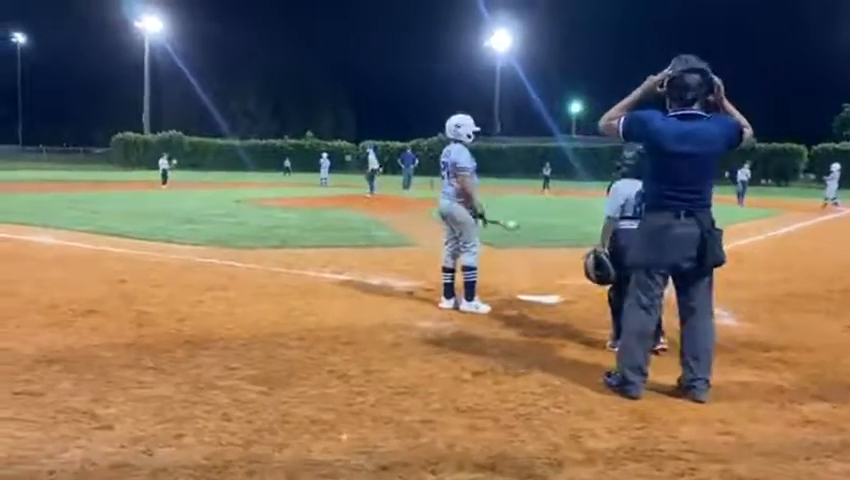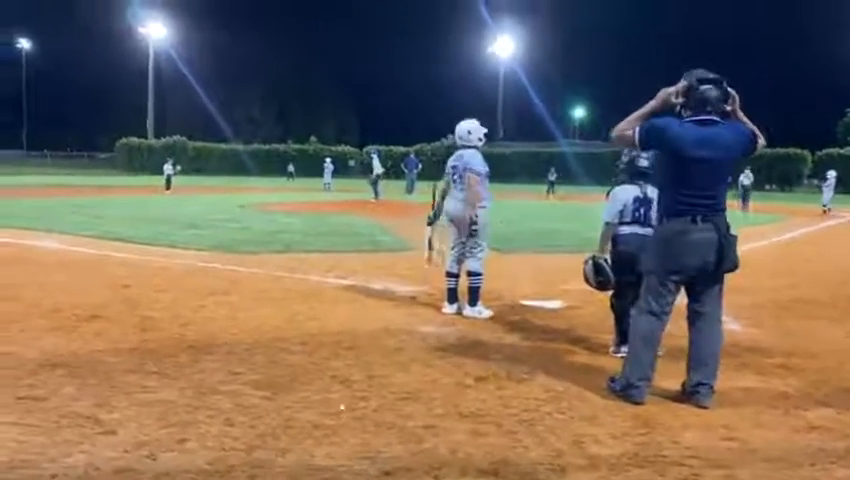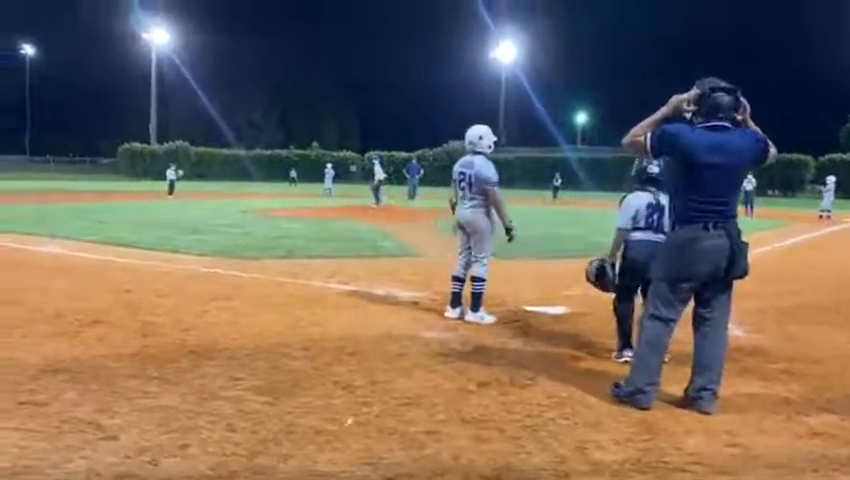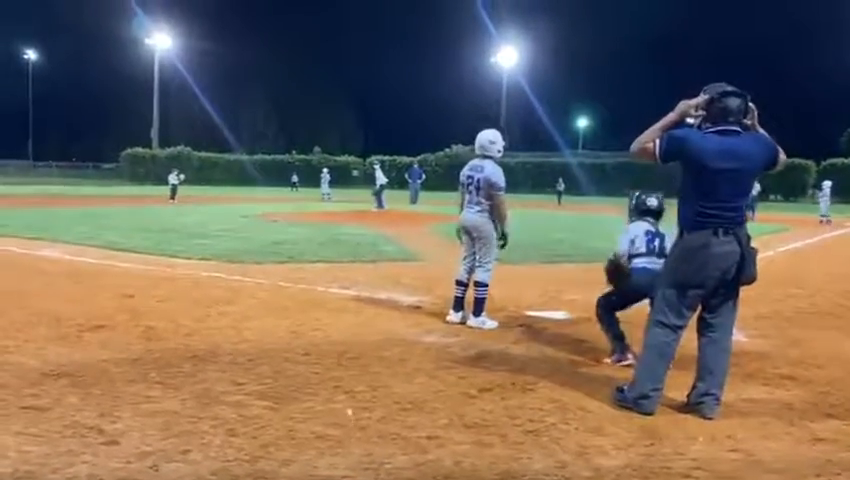
dt=0.4s
person 1, frame 1
left shoulder: (652, 123)
right shoulder: (719, 128)
left elbow: (606, 124)
right elbow: (747, 131)
left wrist: (642, 90)
right wrist: (723, 101)
left hip: (659, 228)
right hip: (700, 230)
left knee: (642, 306)
right knee: (698, 309)
left ankle: (630, 379)
right ankle: (697, 383)
person 1, frame 2
left shoulder: (668, 129)
right shoulder: (735, 135)
left elbow: (618, 134)
right elbow: (759, 141)
left wrist: (656, 104)
right wrist: (737, 113)
left hip: (674, 234)
right hip: (714, 236)
left knee: (651, 311)
right knee: (707, 314)
left ankle: (634, 384)
right ankle: (701, 388)
person 1, frame 3
left shoulder: (680, 135)
right shoulder: (746, 141)
left elbow: (630, 141)
right elbow: (771, 152)
left wrist: (667, 110)
right wrist: (748, 123)
left hip: (686, 241)
right hip: (725, 242)
left knee: (659, 317)
right knee: (713, 320)
left ankle: (640, 389)
right ankle: (704, 394)
person 1, frame 4
left shoulder: (690, 140)
right shoulder: (756, 146)
left elbow: (638, 148)
right elbow: (780, 158)
left wrist: (675, 116)
right wrist: (756, 127)
left hip: (696, 246)
right hip: (735, 248)
left knee: (665, 322)
right knee: (718, 326)
left ankle: (643, 394)
right ankle: (707, 399)
person 2, frame 1
left shoulder: (446, 152)
right shoulder: (461, 152)
right elbow: (465, 185)
left wrist: (473, 205)
right wrist: (477, 207)
left hip: (446, 204)
right hip: (460, 206)
left knee: (450, 249)
right knee: (470, 250)
left ankle: (448, 297)
right ankle: (469, 301)
person 2, frame 2
left shoulder: (454, 158)
right shoulder: (475, 156)
left elbow: (446, 187)
right elbow: (473, 188)
left wrist: (436, 211)
right wrist: (473, 217)
left hip: (453, 208)
right hip: (469, 210)
left knee: (456, 253)
right knee: (475, 255)
left ankle: (451, 302)
right ankle: (473, 306)
person 2, frame 3
left shoulder: (460, 164)
right shoulder: (485, 165)
right elbow: (495, 198)
right wrist: (507, 223)
left hip: (461, 214)
right hip: (479, 216)
left knee: (463, 259)
right knee: (480, 261)
left ankle: (454, 307)
right ankle: (475, 311)
person 2, frame 4
left shoulder: (468, 167)
right shoulder: (494, 170)
right elbow: (499, 203)
right wrist: (503, 229)
left hip: (466, 218)
right hip: (484, 221)
left knee: (467, 263)
right knee: (484, 266)
left ankle: (456, 311)
right ankle: (477, 316)
person 3, frame 1
left shoulder: (621, 185)
left elbow: (611, 219)
left wrist: (602, 246)
left hip: (624, 240)
left knee: (620, 289)
left ankle: (620, 337)
right ankle: (657, 336)
person 3, frame 2
left shoulder: (620, 192)
right shoulder: (656, 194)
left elbow: (609, 225)
left wrist: (601, 252)
left hip: (625, 245)
right hip: (649, 245)
left knee: (622, 294)
right knee: (642, 294)
left ankle: (623, 343)
person 3, frame 3
left shoulder: (633, 198)
right shoulder: (668, 201)
left elbow: (622, 231)
left wrist: (612, 256)
left hip: (636, 251)
right hip: (660, 253)
left knee: (624, 298)
left ankle: (625, 348)
person 3, frame 4
left shoulder: (633, 227)
right shoulder: (664, 234)
left elbow: (620, 254)
left hip: (639, 277)
left knee: (604, 306)
left ankle: (622, 351)
